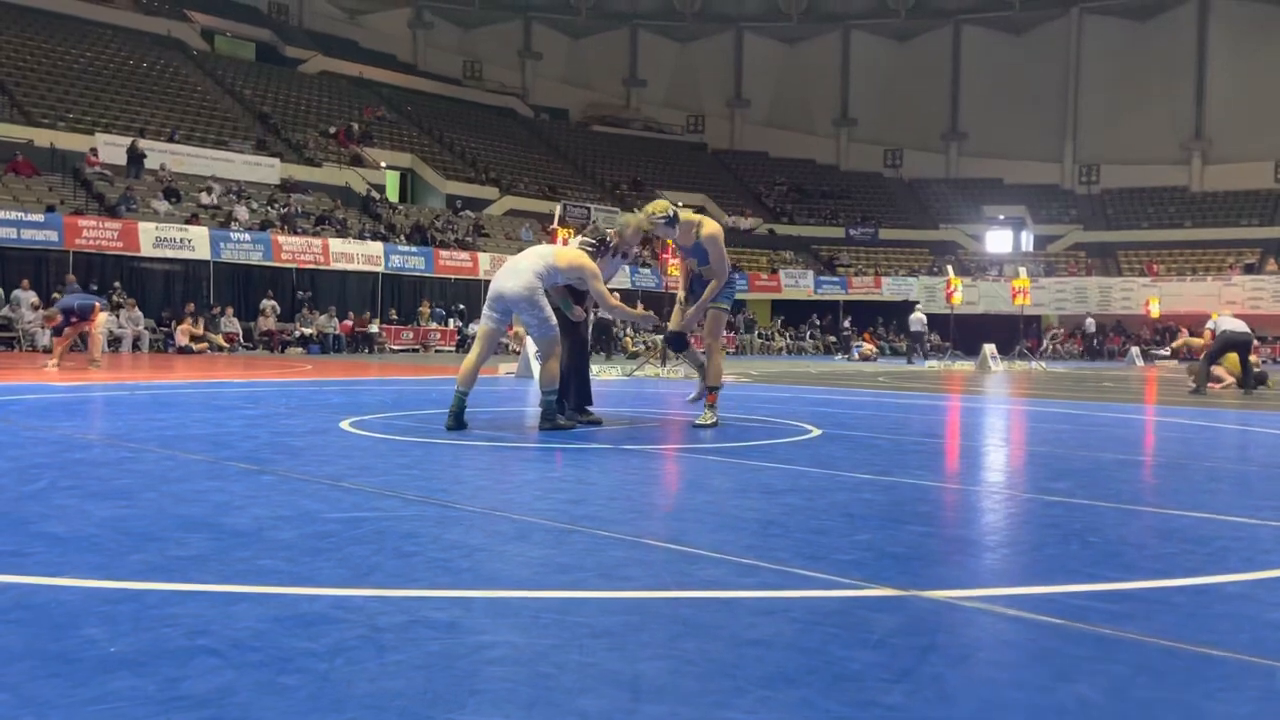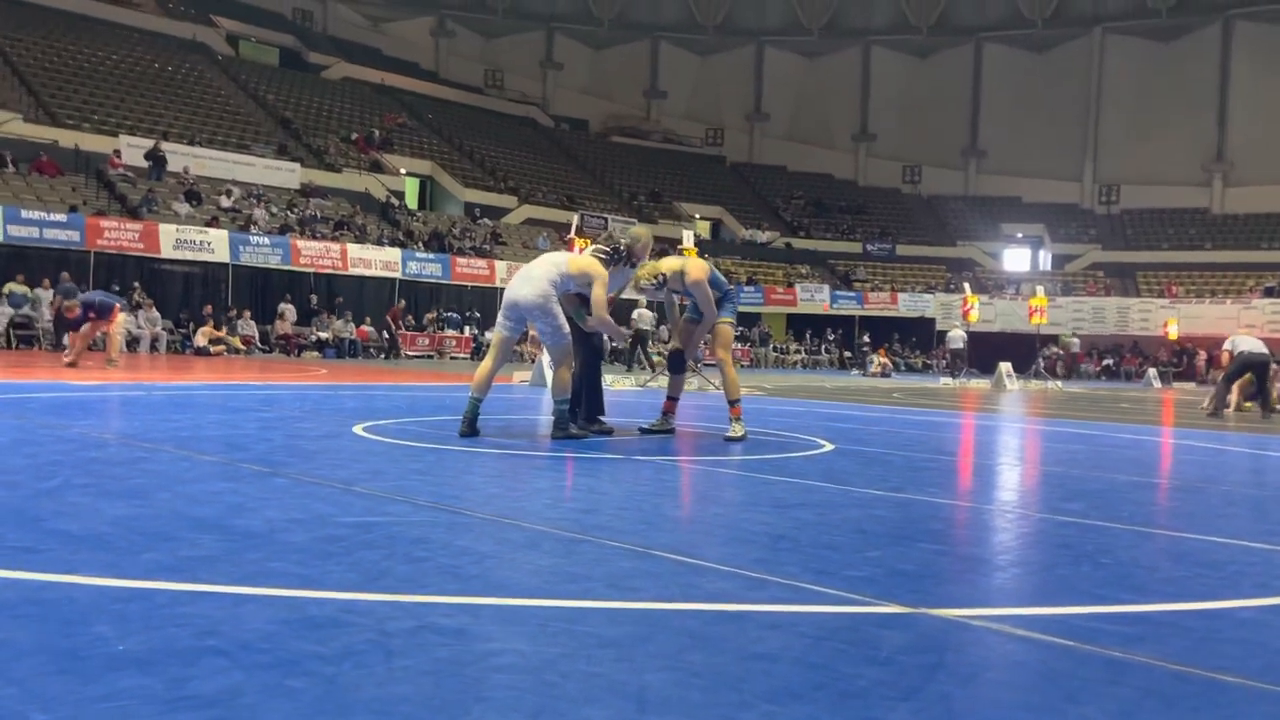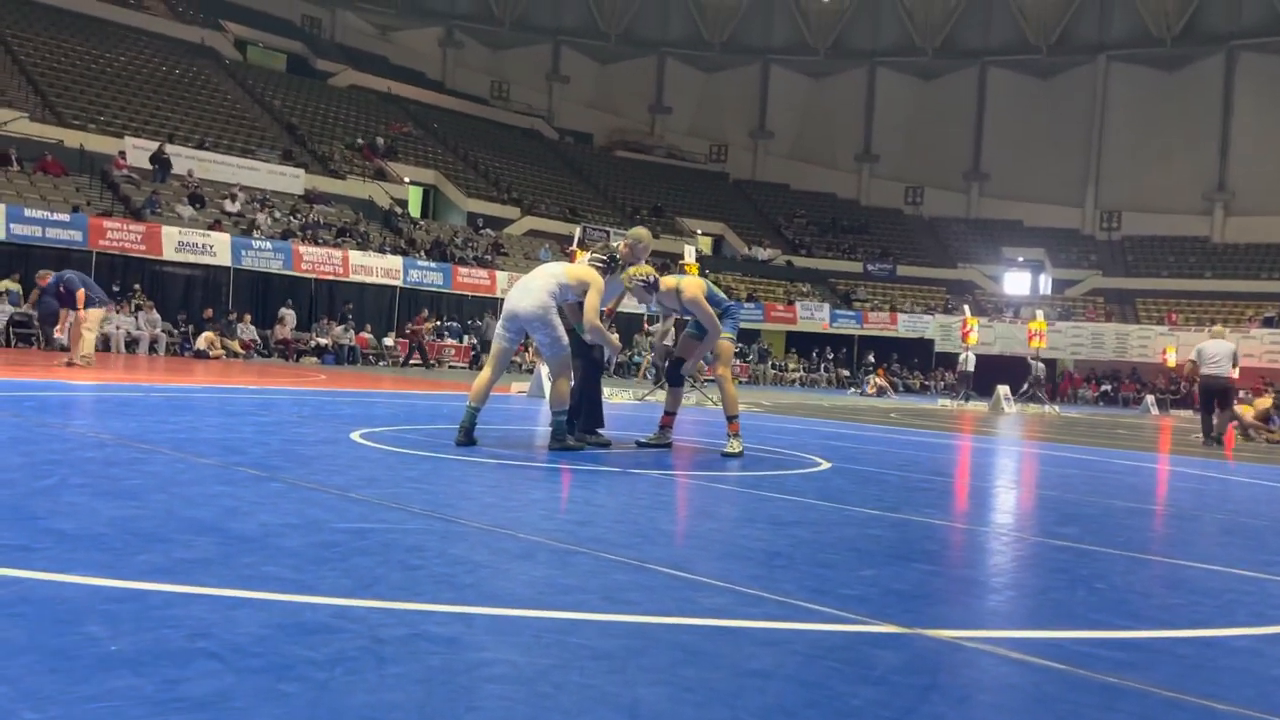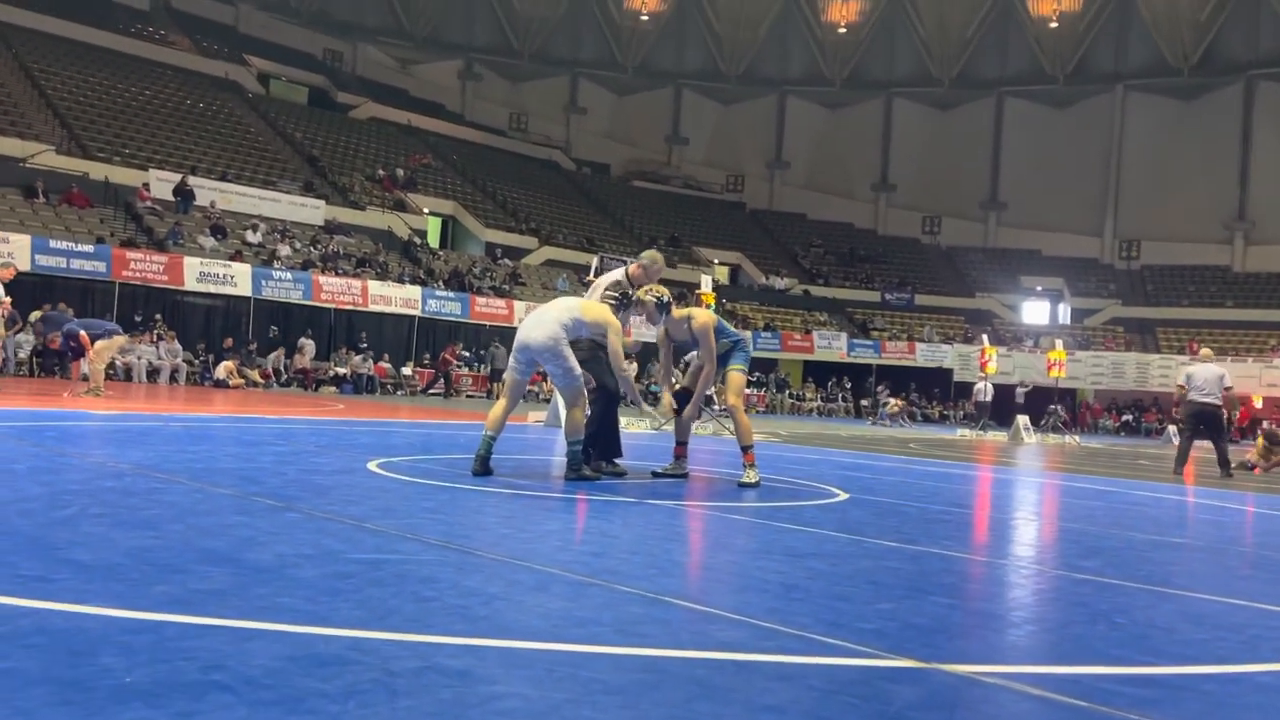
dt=1s
person 1, frame 1
left shoulder: (626, 252)
right shoulder: (587, 244)
left wrist: (588, 300)
right wrist: (569, 307)
left hip: (581, 292)
right hip: (560, 290)
left knee: (577, 346)
right knee: (575, 345)
left ankle: (558, 401)
right ankle: (576, 406)
person 1, frame 2
left shoulder: (639, 260)
right shoulder: (599, 254)
right wrist: (582, 319)
right hip: (573, 299)
left knee: (594, 354)
right knee: (588, 354)
left ankle: (571, 409)
right ankle: (588, 416)
person 1, frame 3
left shoulder: (636, 264)
right shoulder: (599, 258)
left wrist: (608, 316)
left knee: (595, 366)
right knee: (588, 365)
left ankle: (570, 421)
right ankle: (586, 427)
person 1, frame 4
left shoulder: (637, 287)
right shoulder: (612, 283)
left hip: (603, 342)
right hip: (586, 341)
left knee: (610, 395)
right knee: (606, 394)
left ankle: (588, 450)
right ankle: (601, 457)
person 2, frame 1
left shoulder: (709, 232)
right shoulder: (675, 231)
left elbow: (722, 274)
left wrist: (699, 307)
right wrist: (681, 288)
left hip: (720, 285)
right hip: (695, 283)
left knee: (711, 344)
right knee: (674, 336)
left ankle: (711, 409)
right ankle: (705, 375)
person 2, frame 2
left shoulder: (692, 277)
right shoulder: (657, 272)
left elbow: (710, 313)
right elbow: (670, 303)
left wrist: (693, 344)
right wrist: (678, 336)
left hip: (722, 300)
right hip: (698, 301)
left knee: (721, 357)
right knee: (676, 355)
left ankle: (737, 422)
right ankle: (667, 418)
person 2, frame 3
left shoulder: (688, 293)
right shoulder: (658, 294)
left elbow: (716, 328)
right elbow: (667, 315)
left wrist: (694, 359)
left hip: (724, 316)
right hip: (701, 318)
left knee: (721, 373)
right knee: (674, 370)
left ankle: (735, 438)
right ankle: (664, 432)
person 2, frame 4
left shoulder: (698, 321)
right shoulder: (663, 333)
left elbow: (710, 367)
right elbow: (666, 370)
left wrist: (695, 405)
right wrist: (667, 394)
left hip: (735, 349)
right hip: (712, 353)
left knee: (733, 404)
right knee: (679, 401)
left ankle: (751, 467)
right ankle: (680, 463)
person 3, frame 1
left shoulder: (558, 252)
right shoulder: (586, 263)
right elbow: (610, 306)
right wrist: (638, 316)
left hip: (500, 281)
right hip: (524, 288)
left knee: (480, 351)
right knee: (552, 352)
left ankle: (455, 413)
right ankle: (549, 416)
person 3, frame 2
left shoulder: (572, 259)
right shoulder: (599, 271)
right elbow: (601, 319)
left wrist: (531, 328)
right wrist: (620, 333)
left hip: (513, 289)
right hip: (538, 296)
left knee: (493, 358)
right knee: (563, 361)
left ankle: (468, 421)
right ankle: (561, 424)
person 3, frame 3
left shoulder: (567, 268)
right shoulder: (596, 280)
right elbow: (591, 324)
right wrist: (612, 345)
left hip: (513, 299)
right hip: (537, 306)
left knee: (492, 369)
right knee: (562, 372)
left ankle: (465, 429)
right ankle: (559, 436)
person 3, frame 4
left shoulder: (585, 305)
right shoulder: (611, 321)
right elbow: (620, 370)
right wrist: (640, 402)
left hip: (525, 331)
right hip: (549, 338)
left knee: (507, 398)
right knee: (576, 403)
left ankle: (481, 459)
right ankle: (574, 466)
